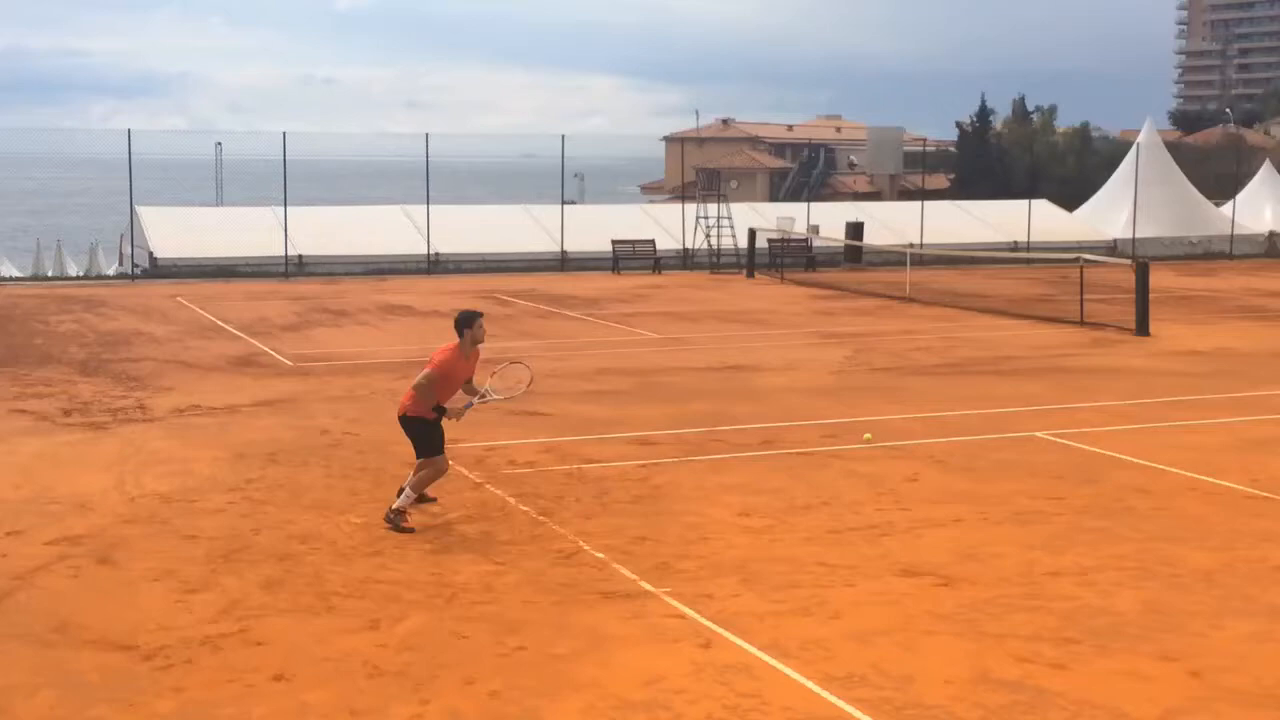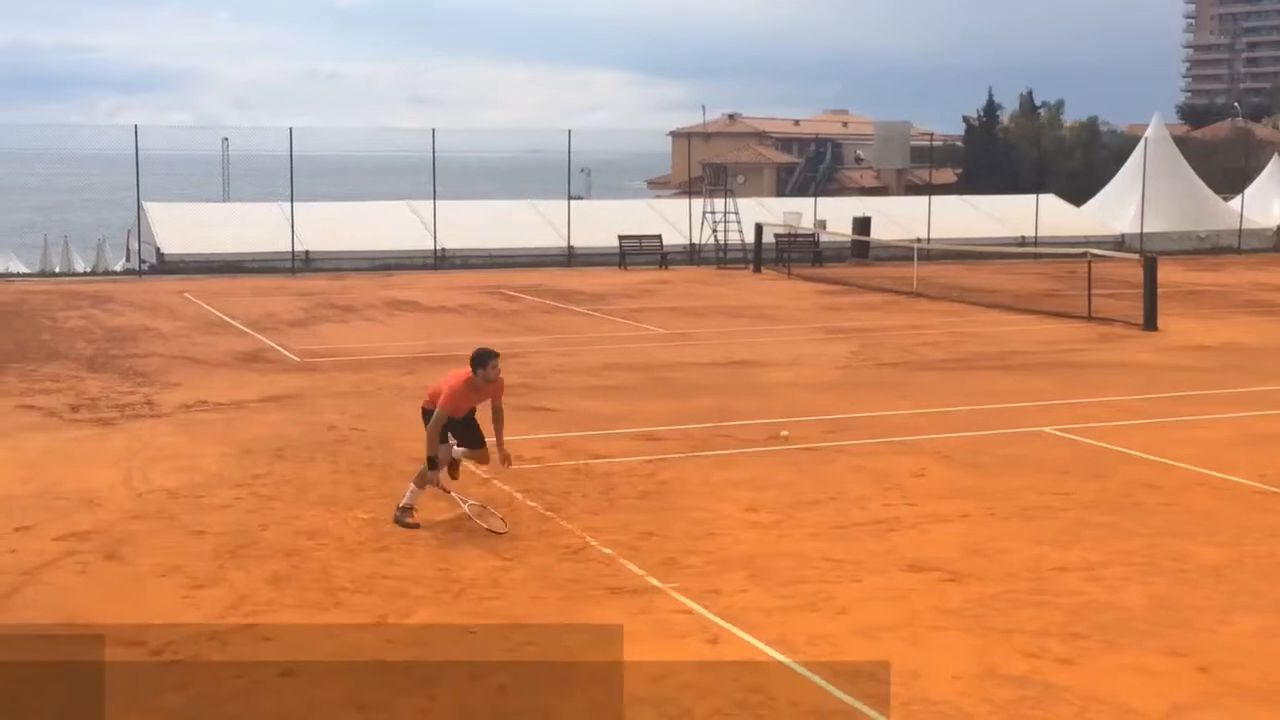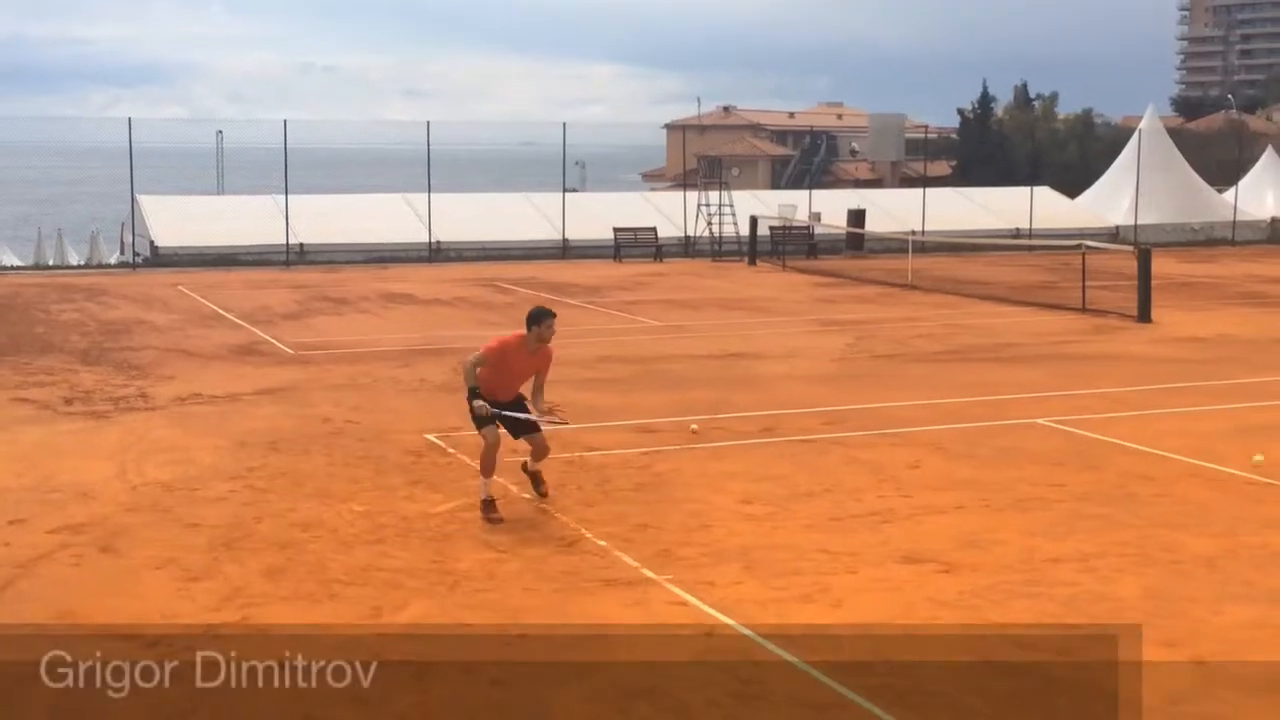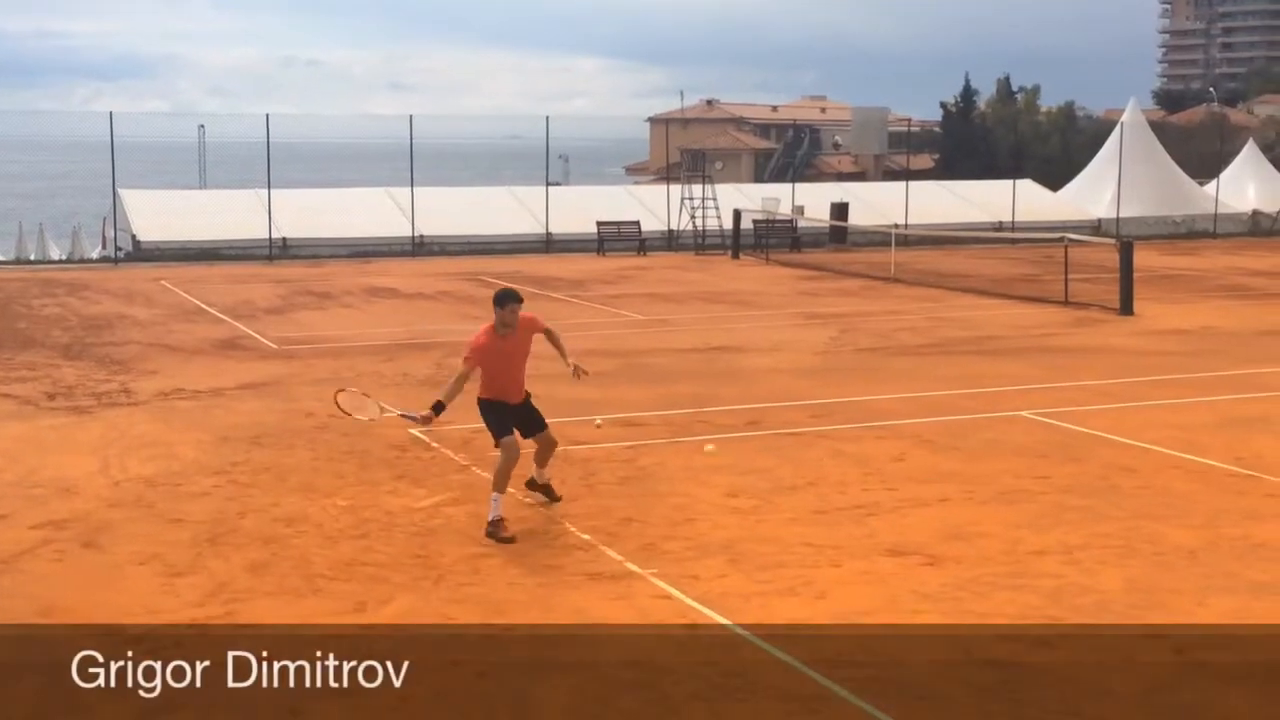
dt=0.4s
person 1, frame 1
left shoulder: (473, 354)
right shoulder: (447, 357)
left elbow: (468, 385)
right elbow: (418, 386)
left wrist: (478, 393)
right wrist: (443, 410)
left hip: (430, 413)
right hip: (414, 413)
left knee: (433, 461)
right knee: (440, 466)
left ankle: (412, 490)
right ankle: (397, 511)
person 1, frame 2
left shoulder: (496, 383)
right shoulder: (456, 388)
left elbow: (497, 410)
right elbow: (433, 427)
left wrist: (501, 447)
right wrist: (431, 465)
left hip: (462, 410)
right hip: (435, 408)
left knee: (481, 457)
right knee: (441, 458)
left ankle: (455, 453)
right ankle: (405, 507)
person 1, frame 3
left shoulder: (546, 353)
right shoulder: (508, 343)
left elbow: (538, 390)
right elbow: (471, 364)
left wrist: (541, 406)
right wrist: (474, 397)
left hip: (509, 399)
right hip: (483, 396)
left knee: (541, 446)
right knee: (492, 441)
left ankle: (531, 467)
right ankle: (487, 498)
person 1, frame 4
left shoulder: (528, 322)
right shoulder: (483, 342)
left elbow: (550, 331)
right elbow: (460, 379)
left wrist: (567, 359)
right wrist: (436, 409)
left hip: (519, 398)
right hip: (495, 400)
left knee: (549, 443)
right knee: (511, 451)
left ankle: (540, 480)
right ankle: (494, 520)
